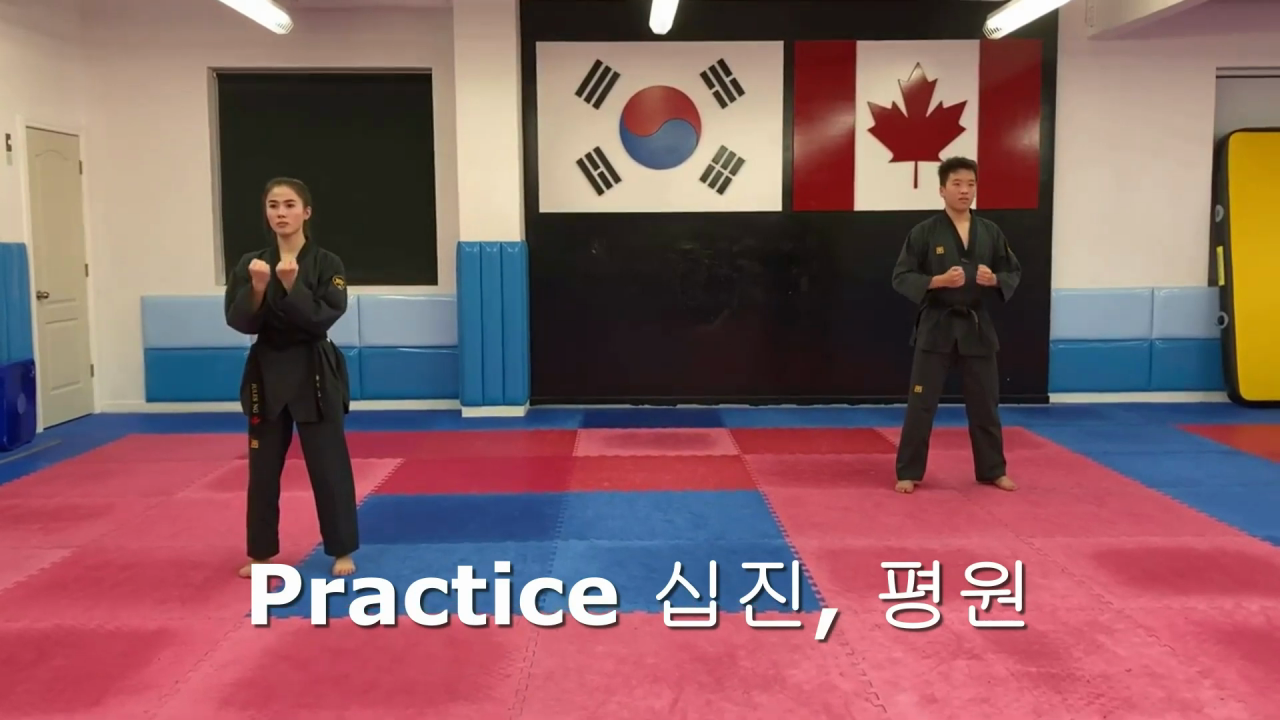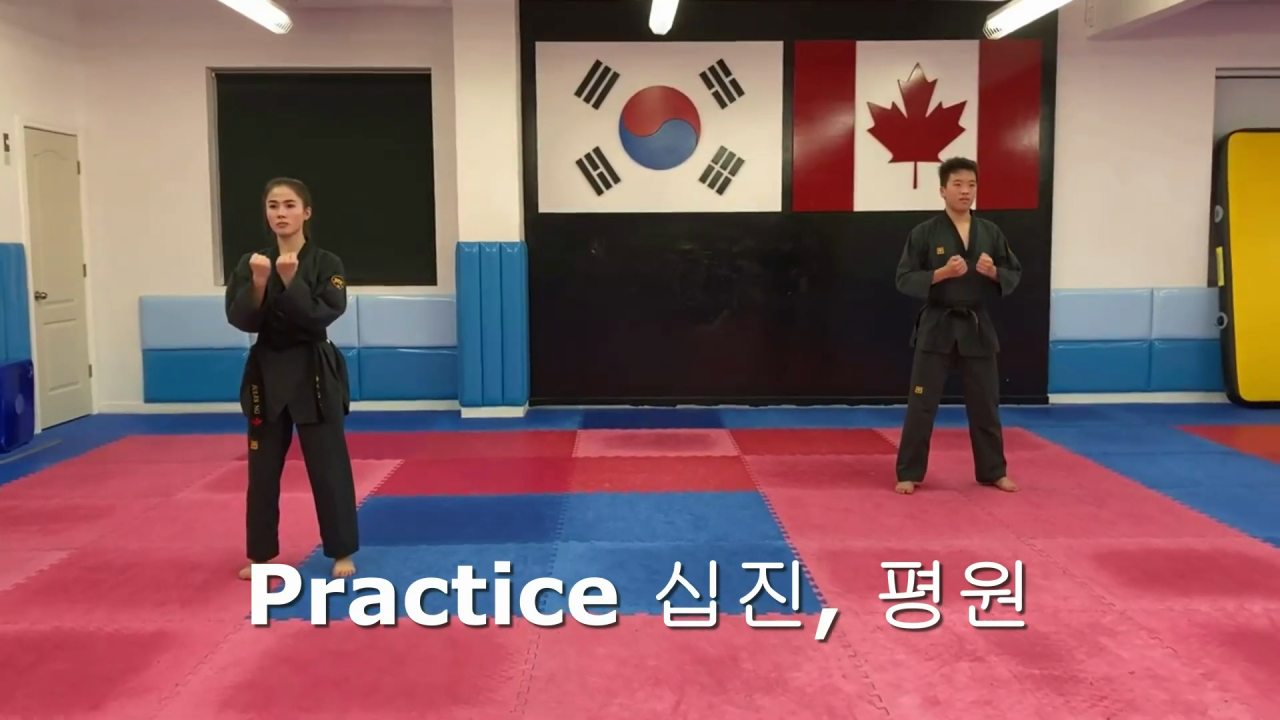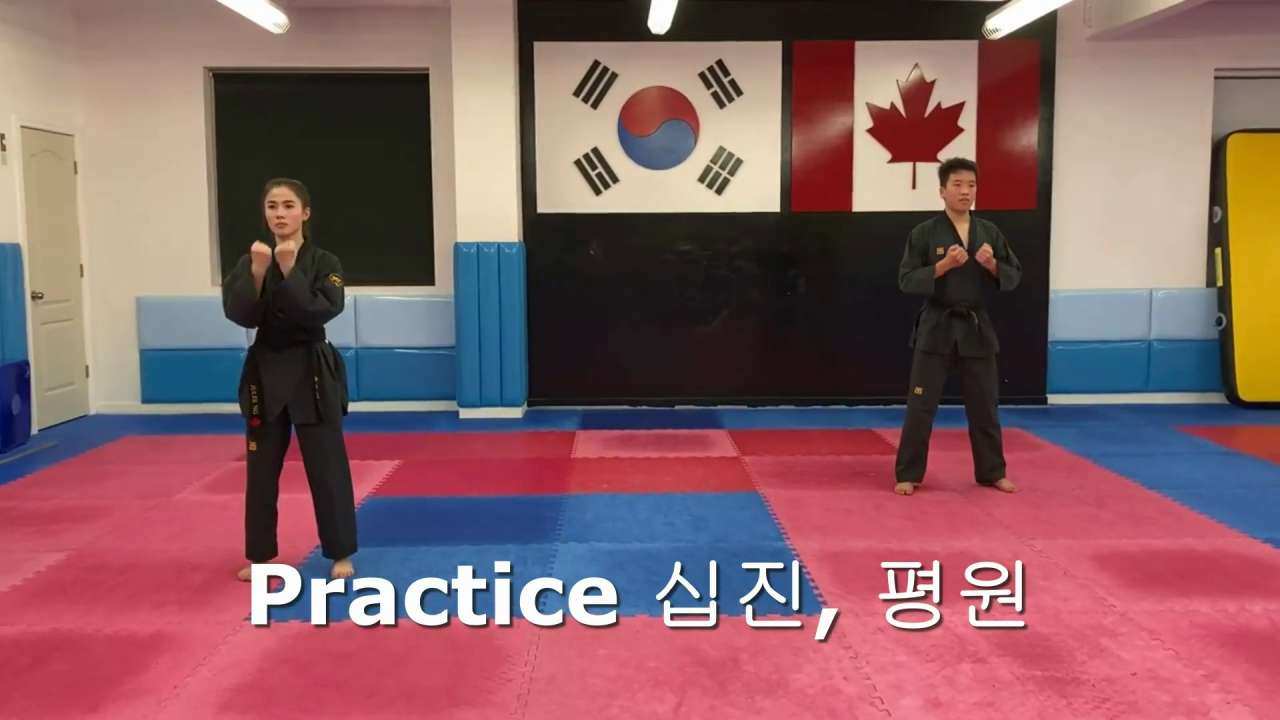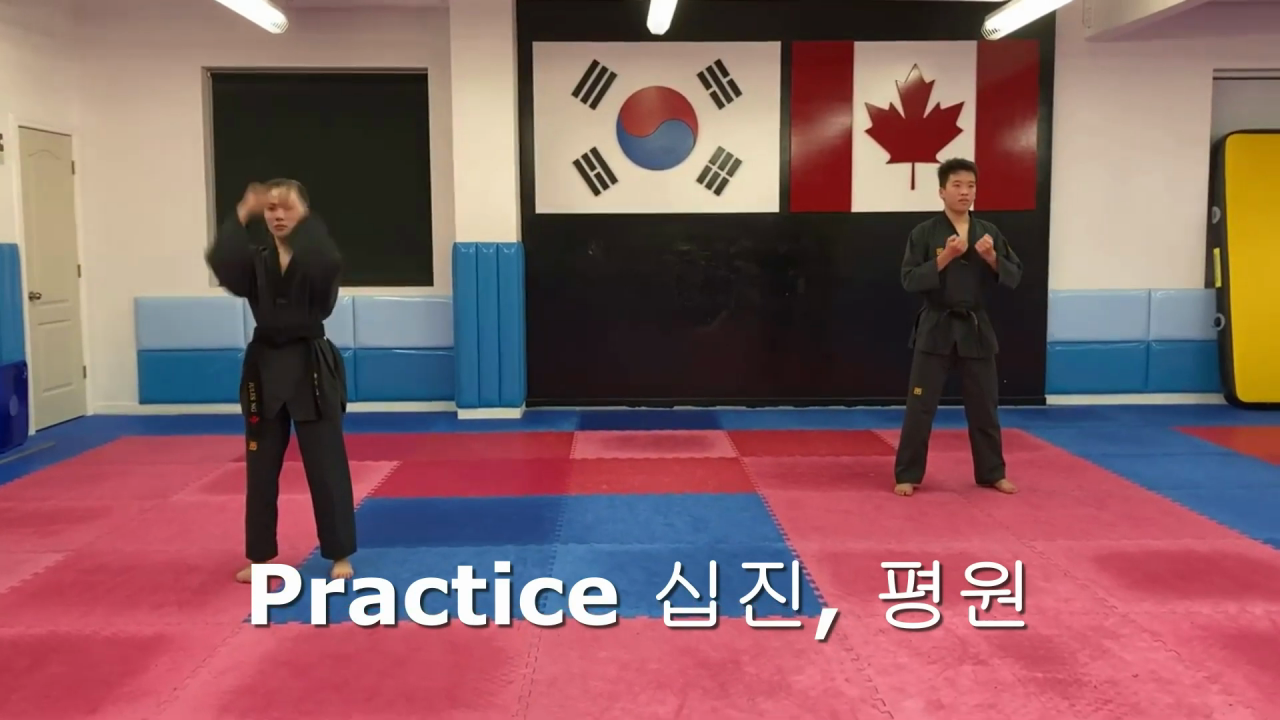
dt=0.1s
person 1, frame 1
left shoulder: (326, 263)
right shoulder: (251, 263)
left elbow: (327, 314)
right elbow: (237, 320)
left wrist: (293, 285)
right wrist: (256, 289)
left hip: (314, 370)
right hip: (267, 371)
left knee: (329, 465)
right knee: (263, 467)
left ankle: (341, 550)
right ankle: (261, 552)
person 1, frame 2
left shoulder: (326, 263)
right shoulder: (250, 264)
left elbow: (325, 313)
right elbow: (239, 318)
left wrist: (291, 282)
right wrist: (257, 285)
left hip: (314, 370)
right hip: (267, 370)
left knee: (328, 466)
right knee: (263, 469)
left ankle: (342, 551)
right ankle: (261, 553)
person 1, frame 3
left shoulder: (324, 263)
right shoulder: (249, 262)
left elbow: (323, 310)
right elbow: (237, 313)
left wrist: (290, 273)
right wrist: (257, 275)
left hip: (312, 370)
right hip: (265, 371)
left knee: (327, 467)
right knee: (262, 469)
left ankle: (340, 553)
right ankle: (260, 554)
person 1, frame 4
left shoulder: (319, 260)
right shoulder: (253, 261)
left elbow: (325, 262)
right elbow: (221, 260)
left wrist: (300, 216)
right wrist: (242, 216)
left hip: (313, 368)
right hip: (266, 369)
left knee: (327, 467)
right knee: (261, 470)
left ankle: (340, 554)
right ankle: (259, 555)
person 2, frame 1
left shoulder: (990, 232)
right shoulder: (924, 232)
left elbow: (1014, 272)
right elbow: (901, 277)
left wrist: (996, 279)
right wrist: (938, 281)
left hip: (978, 326)
right hip: (937, 325)
left knee: (985, 403)
right knee: (921, 403)
left ankle: (992, 470)
right ankle: (908, 473)
person 2, frame 2
left shoulder: (990, 232)
right shoulder: (925, 232)
left elbow: (1014, 275)
right elbow: (904, 280)
left wrist: (994, 272)
right wrist: (940, 274)
left hip: (977, 326)
right hip: (937, 326)
left knee: (985, 404)
right knee: (922, 404)
left ankle: (993, 471)
right ankle: (909, 473)
person 2, frame 3
left shoulder: (989, 232)
right shoulder: (924, 233)
left elbow: (1014, 275)
right elbow: (907, 280)
left wrist: (993, 266)
right wrist: (942, 266)
left hip: (977, 327)
right hip: (936, 327)
left knee: (985, 404)
right knee: (921, 404)
left ankle: (992, 472)
right ankle: (908, 474)
person 2, frame 4
left shoulder: (988, 232)
right shoulder: (924, 233)
left elbow: (1014, 277)
right elbow: (910, 281)
left wrist: (992, 257)
right wrist: (943, 258)
left hip: (976, 327)
right hip: (936, 327)
left knee: (984, 405)
right knee: (921, 405)
left ankle: (992, 473)
right ankle: (908, 475)
